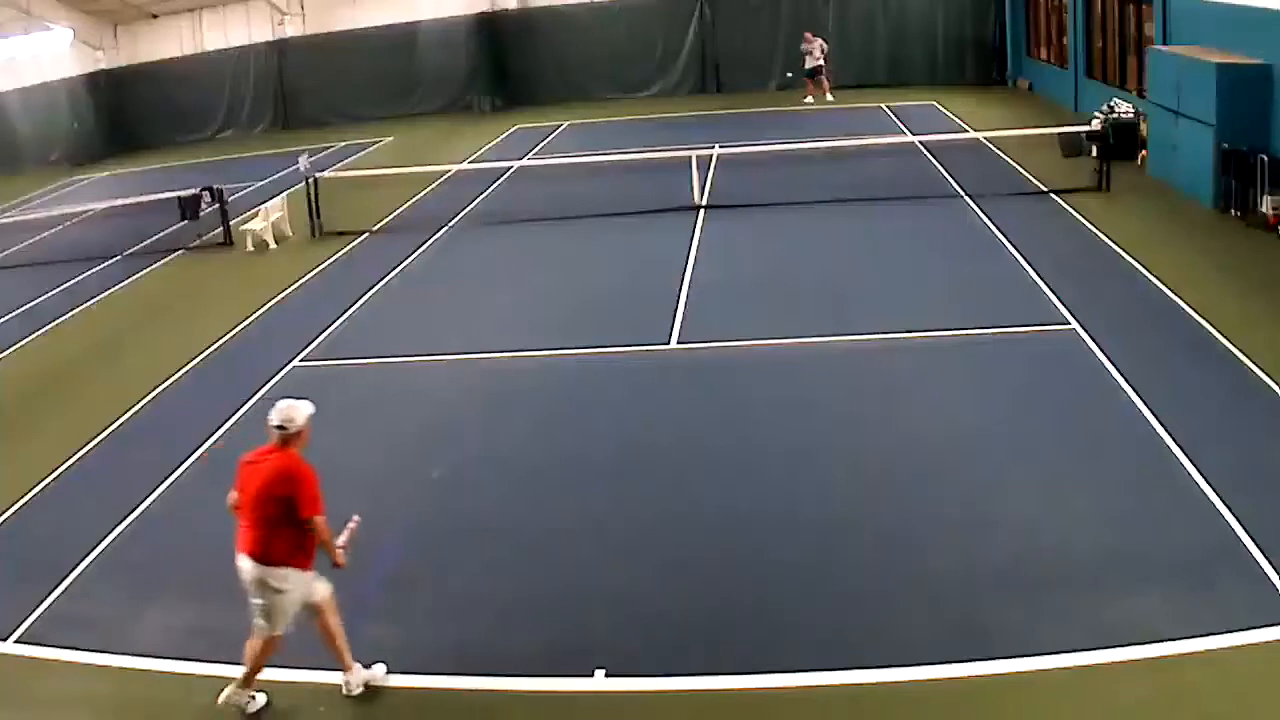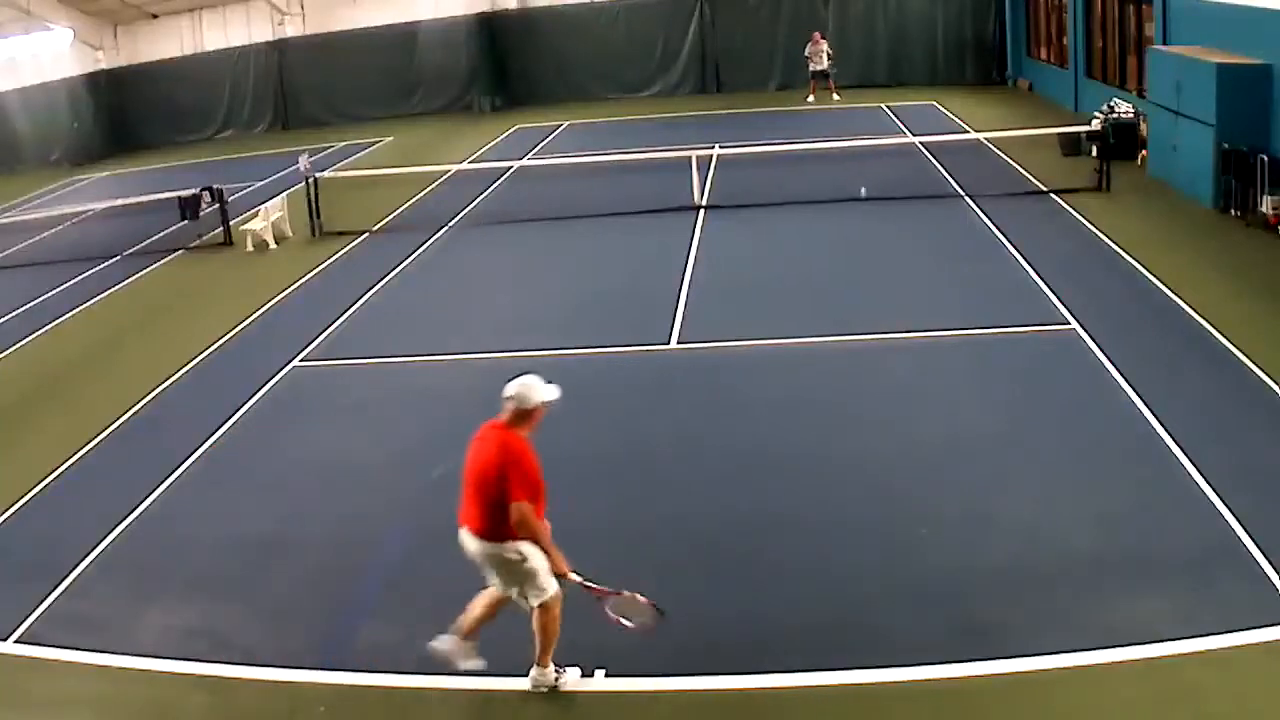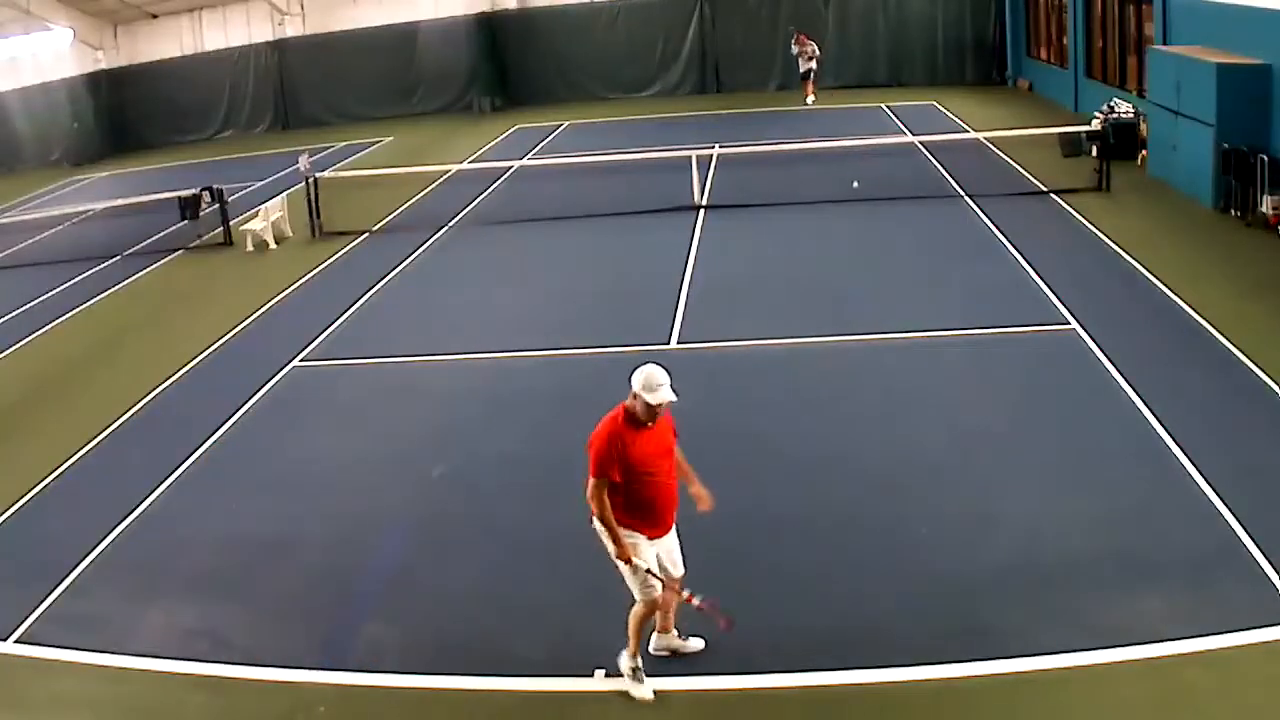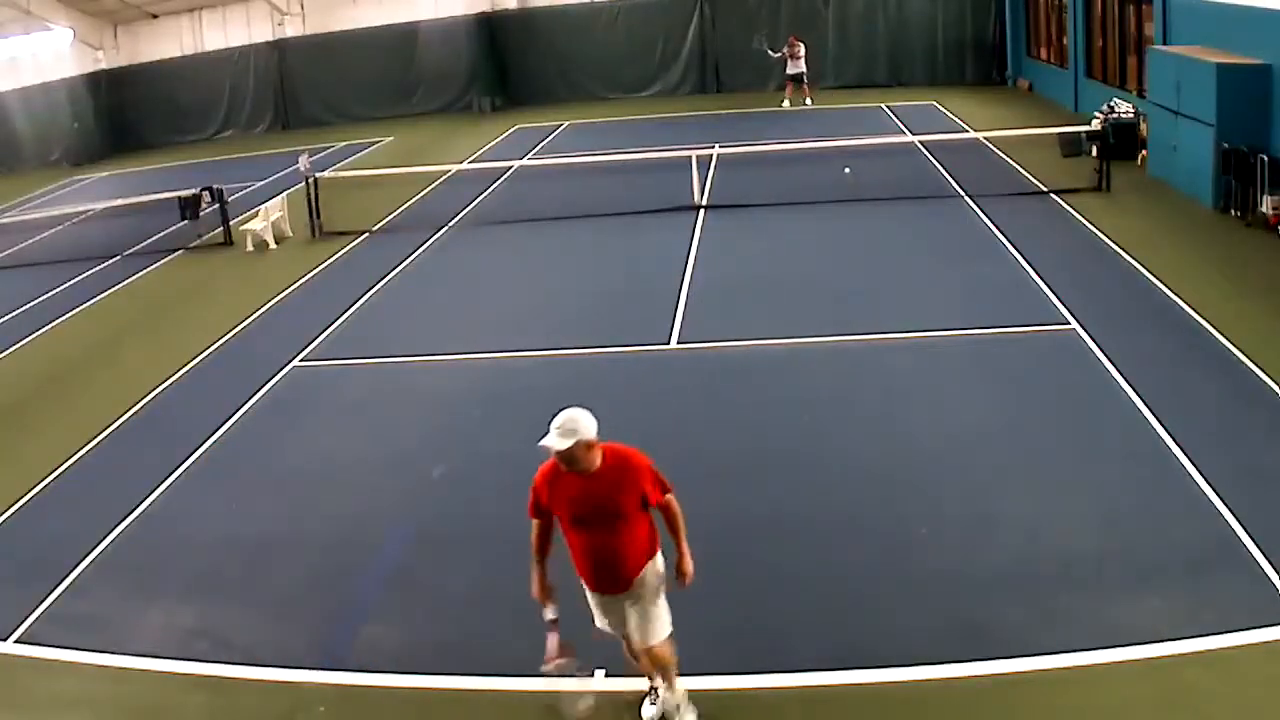
dt=0.7s
person 1, frame 1
left shoulder: (252, 460)
right shoulder: (299, 470)
left elbow: (235, 503)
right elbow: (317, 528)
right wrist: (337, 553)
left hip: (255, 558)
right hip: (276, 569)
left knee: (323, 604)
right knee: (270, 633)
left ankle: (352, 675)
right ankle: (239, 692)
person 1, frame 2
left shoulder: (488, 431)
right shoulder: (518, 452)
right elbow: (520, 516)
left wrist: (536, 516)
right wrist: (553, 554)
left hip: (473, 532)
right hip: (501, 542)
left knee: (504, 590)
right knee: (549, 599)
left ankle: (458, 641)
right ankle: (543, 672)
person 1, frame 3
left shoulder: (661, 416)
right shoulder: (611, 434)
right elbow: (596, 493)
left wrist: (694, 484)
right wrist: (617, 541)
left hip: (663, 523)
right hip: (628, 530)
left knee: (672, 581)
right knee: (651, 597)
left ankle: (665, 637)
right ankle: (631, 660)
person 1, frame 4
left shoulder: (631, 464)
right shoulder: (547, 479)
left elbow: (667, 502)
right elbow: (541, 526)
left wrist: (683, 552)
right wrist: (539, 575)
left hip: (643, 570)
right hip: (595, 579)
left knee: (652, 645)
right knee: (629, 636)
left ankle: (674, 693)
right ankle: (654, 683)
